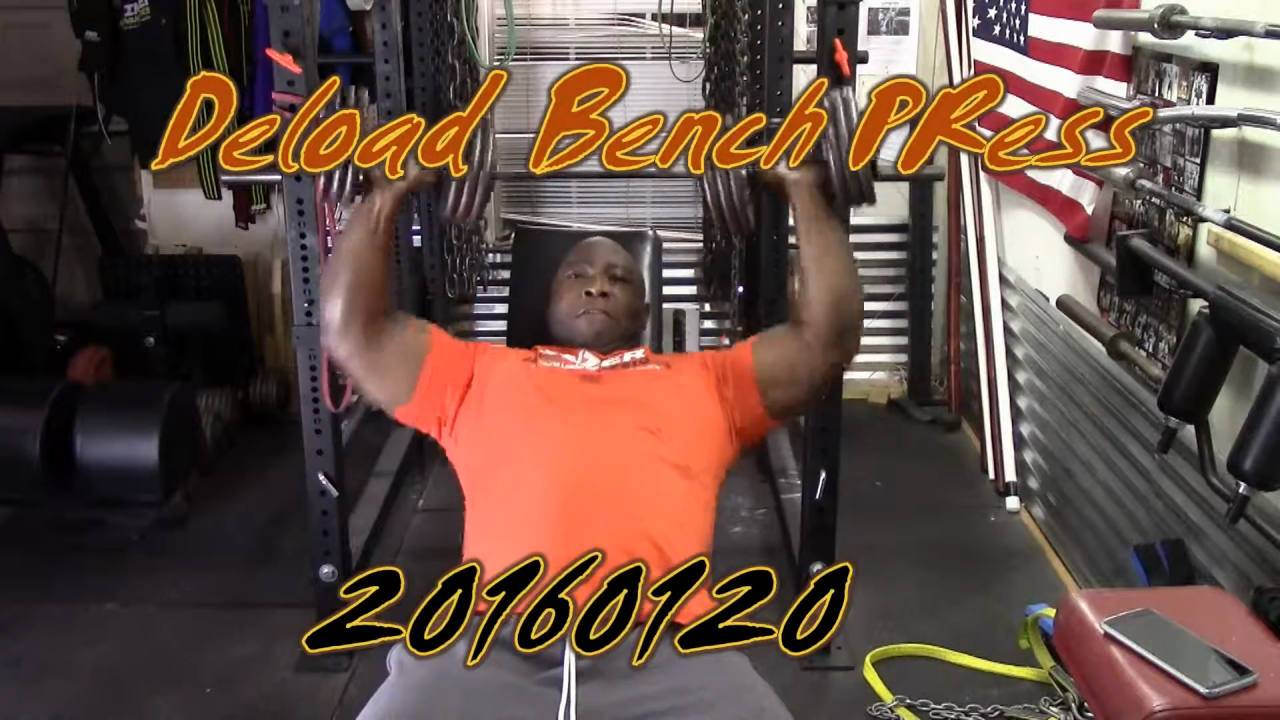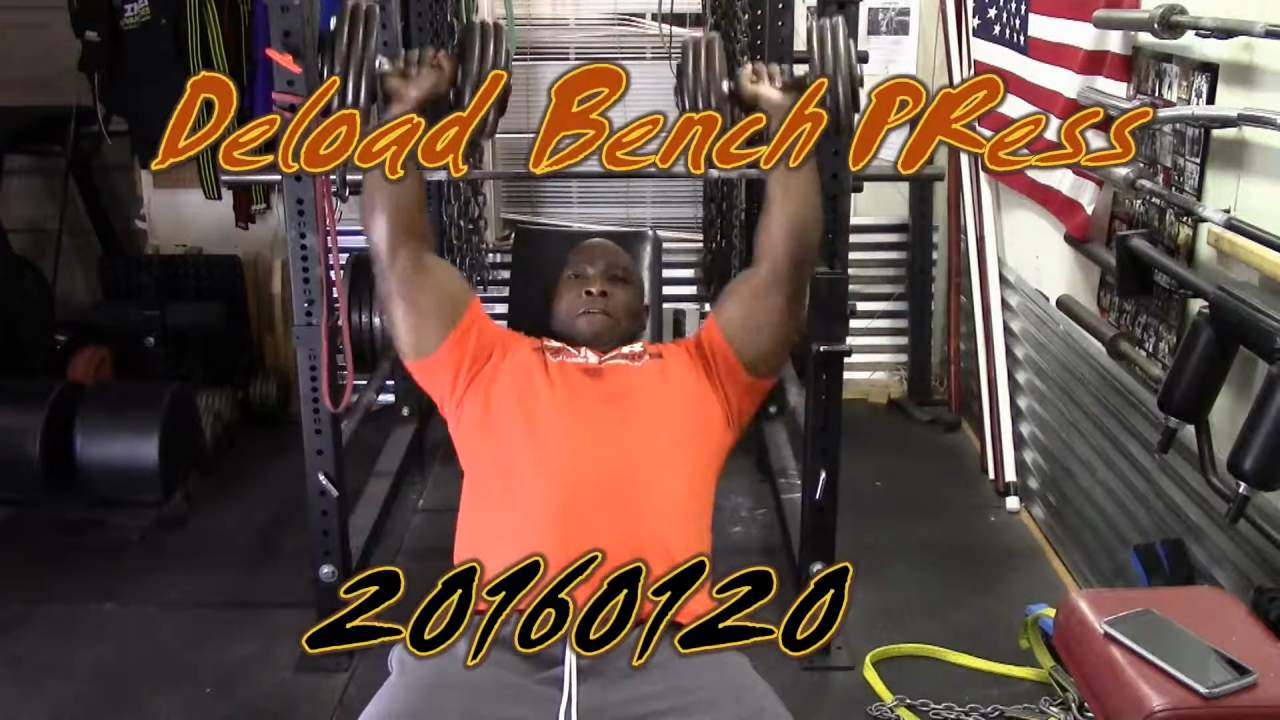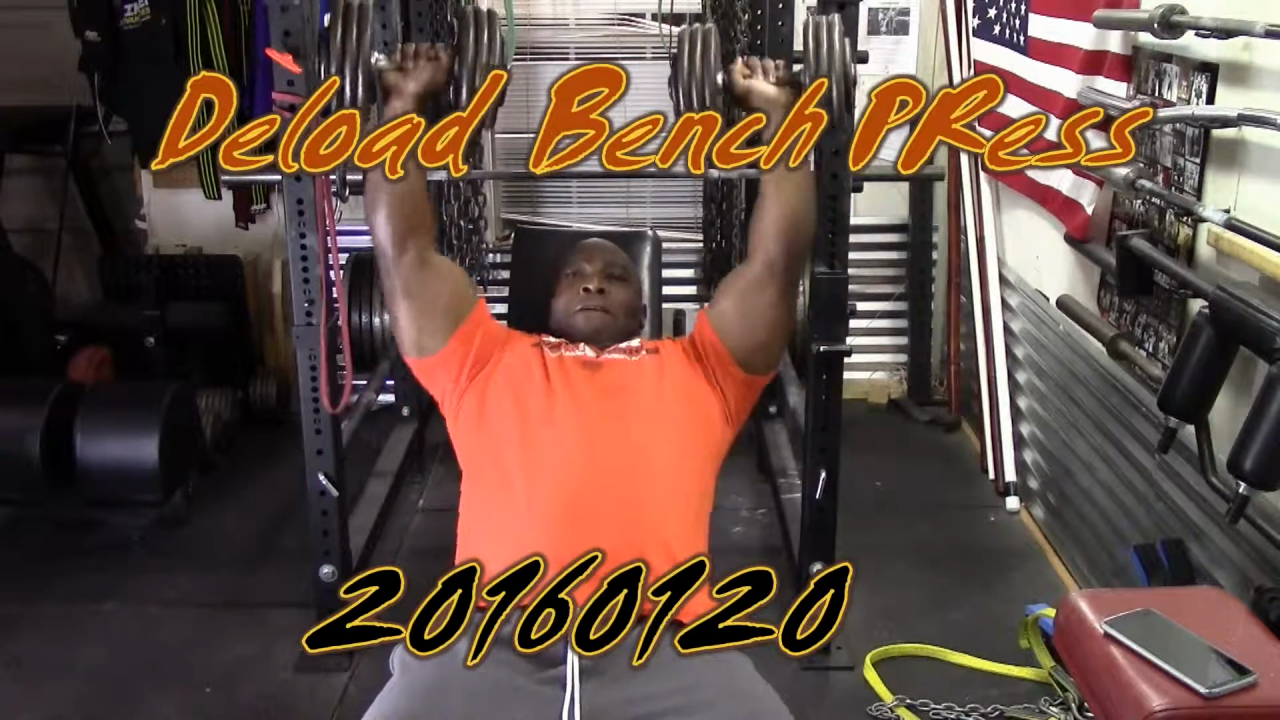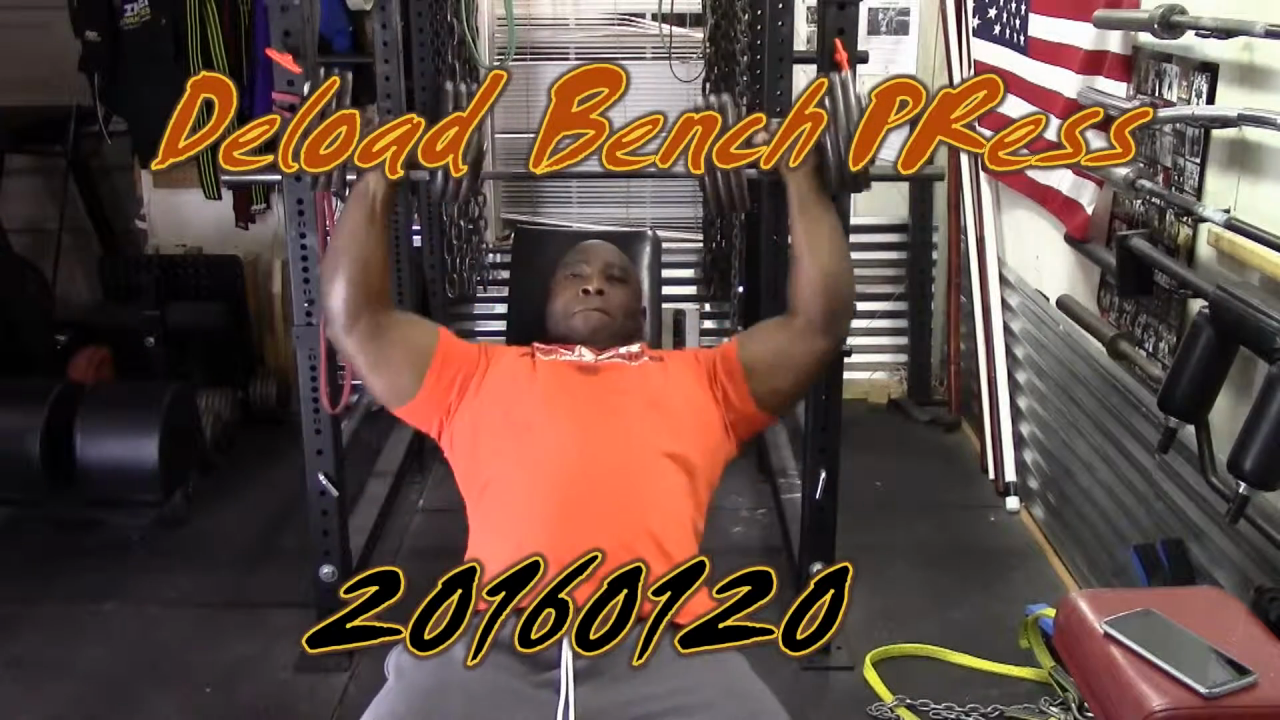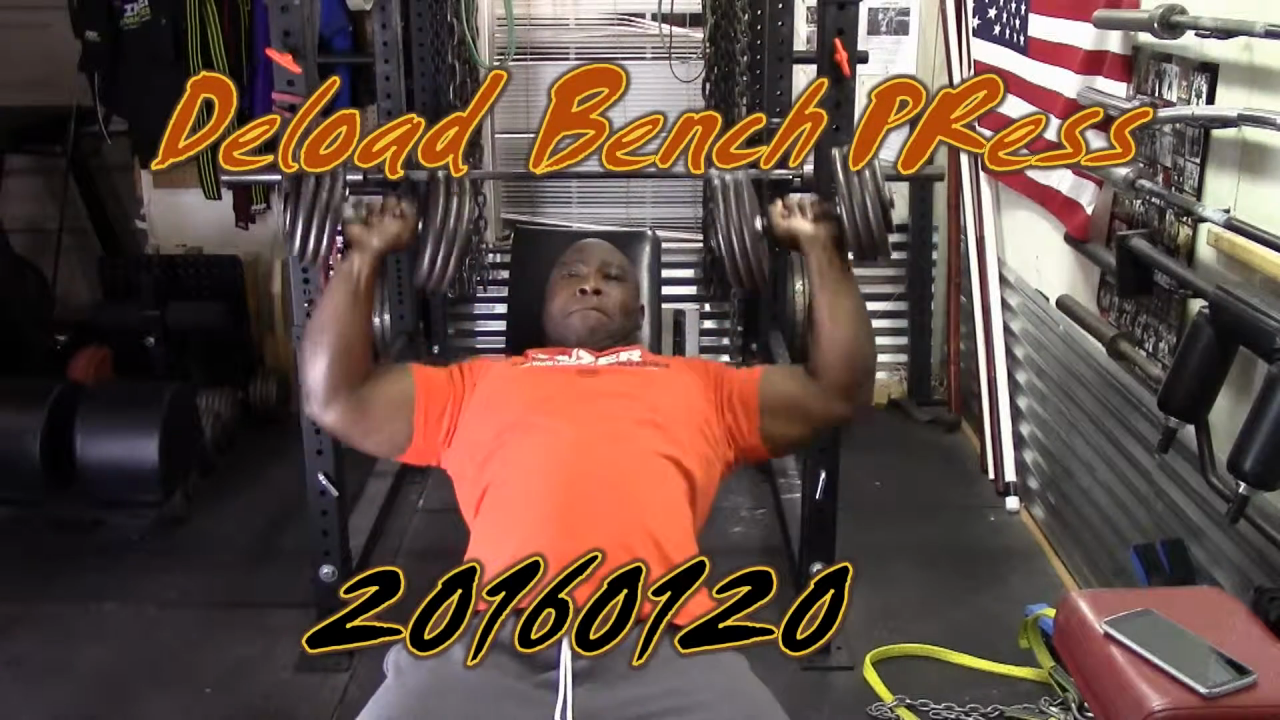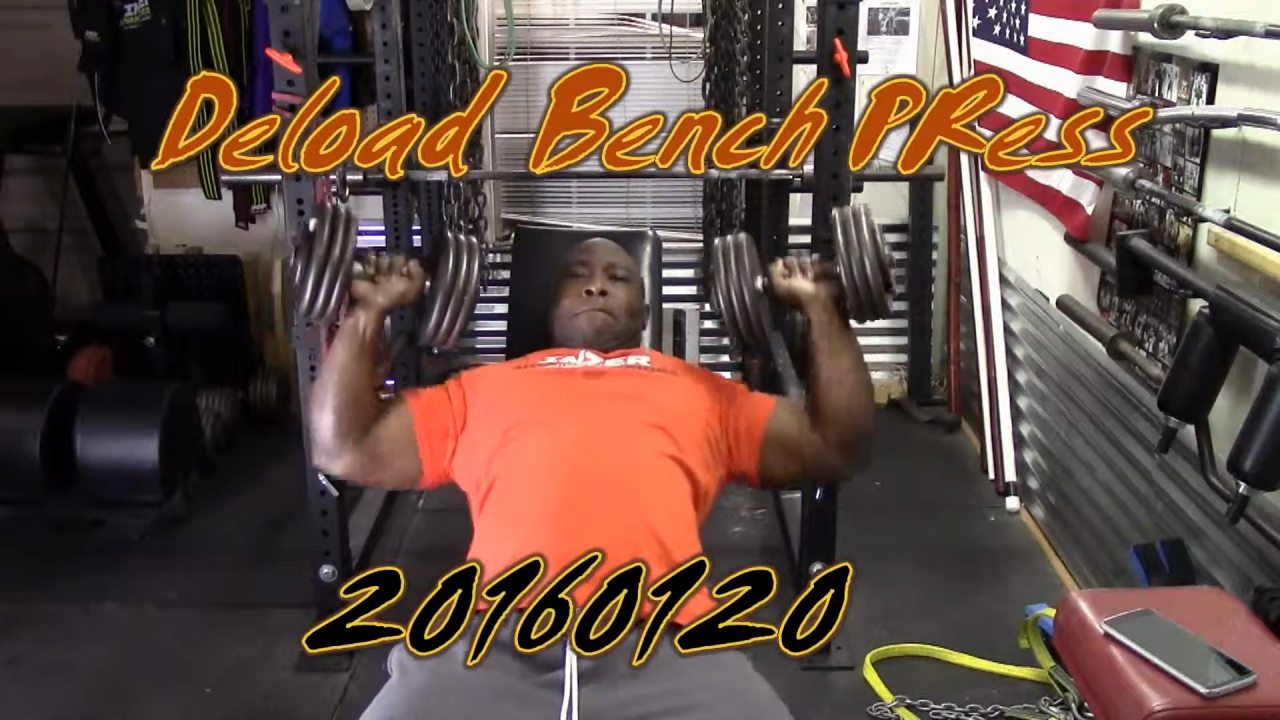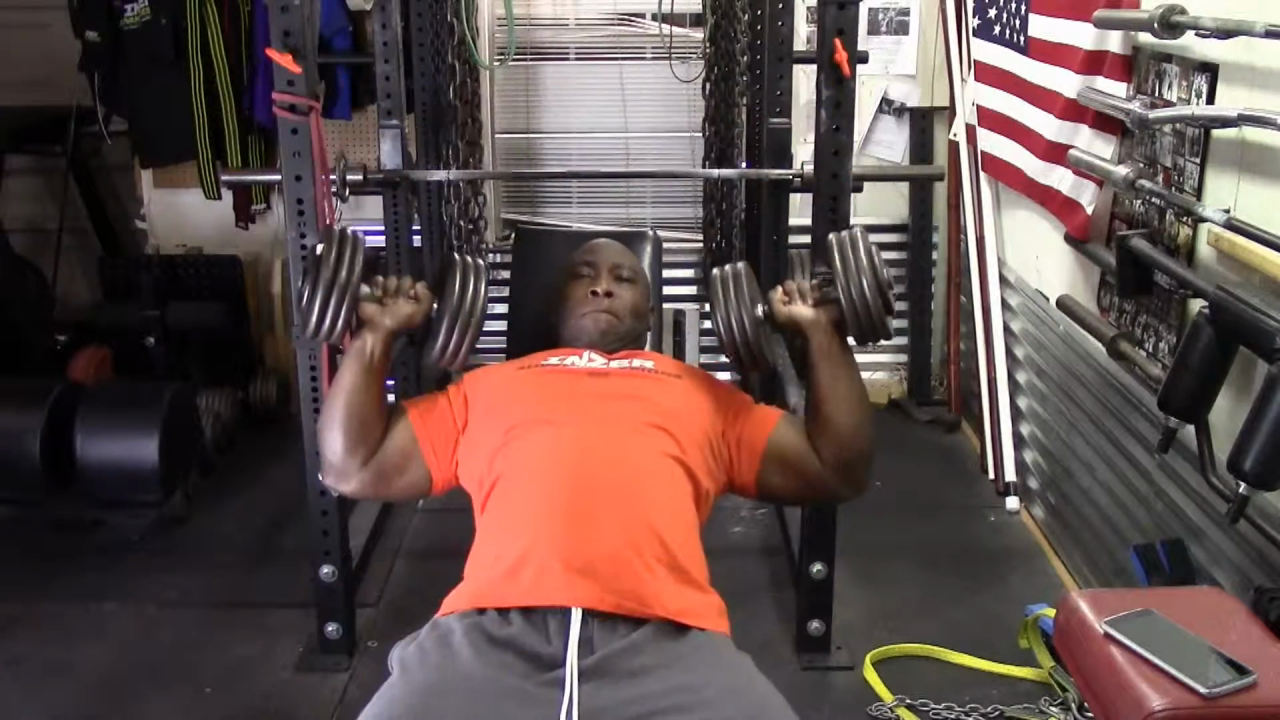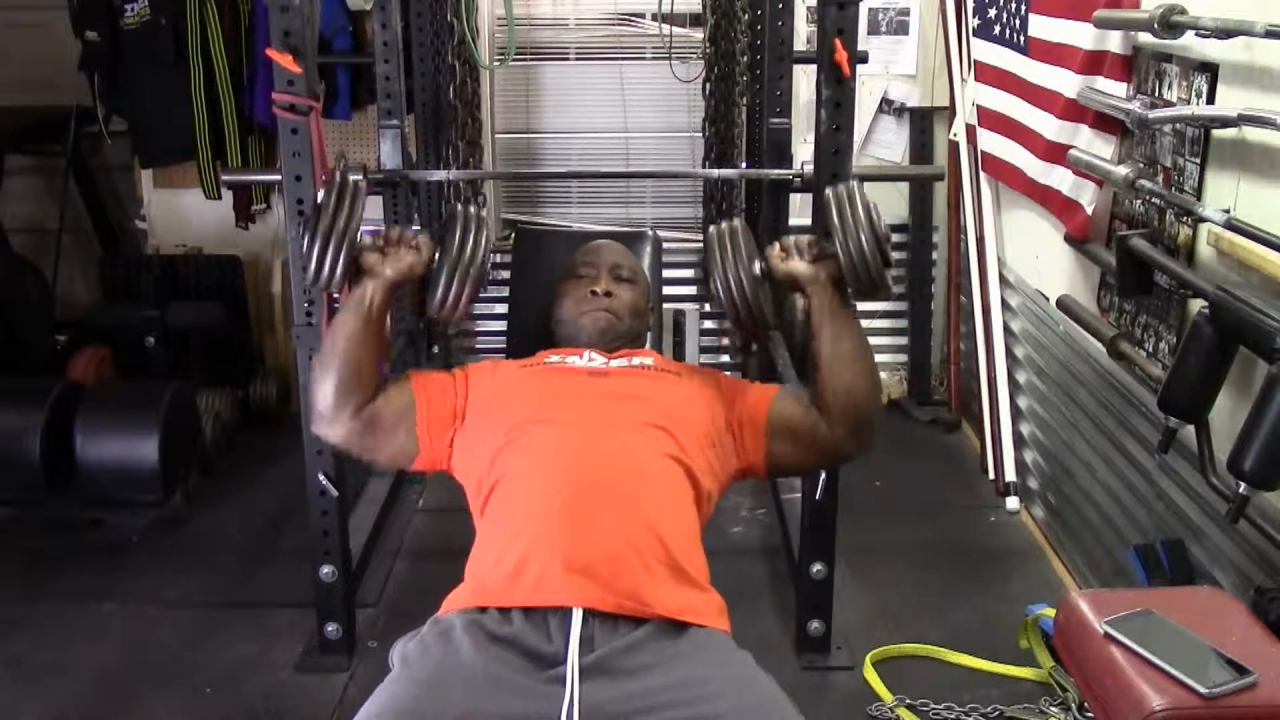
dt=0.2s
person 1, frame 1
left shoulder: (702, 383)
right shoulder: (481, 375)
left elbow: (827, 338)
right elbow: (352, 330)
left wrist: (805, 192)
right wrist: (387, 194)
left hip: (661, 642)
right hip: (494, 639)
person 1, frame 2
left shoulder: (696, 379)
right shoulder: (489, 369)
left elbow: (782, 264)
right elbow: (402, 247)
left wrist: (785, 118)
right wrist: (403, 112)
left hip: (659, 644)
right hip: (492, 641)
person 1, frame 3
left shoulder: (696, 376)
right shoulder: (491, 367)
left elbow: (777, 257)
right elbow: (405, 247)
left wrist: (776, 109)
right wrist: (404, 103)
left hip: (661, 642)
right hip: (493, 639)
person 1, frame 4
left shoulder: (700, 382)
right shoulder: (482, 378)
left elbow: (820, 322)
right elbow: (356, 317)
left wrist: (799, 172)
right wrist: (378, 175)
left hip: (659, 642)
right hip: (495, 640)
person 1, frame 5
left shoulder: (699, 387)
right shoulder: (476, 387)
left elbow: (840, 389)
right elbow: (333, 396)
left wrist: (819, 247)
right wrist: (365, 255)
left hip: (658, 642)
right hip: (491, 640)
person 1, frame 6
left shoulder: (700, 390)
right shoulder: (484, 388)
left elbow: (837, 447)
right elbow: (343, 448)
left wrist: (820, 306)
right wrist: (368, 312)
left hip: (661, 642)
right hip: (493, 637)
person 1, frame 7
left shoulder: (702, 394)
right shoulder: (488, 386)
left elbow: (839, 473)
right elbow: (352, 469)
left wrist: (820, 330)
right wrist: (375, 333)
left hip: (664, 641)
right hip: (491, 633)
person 1, frame 8
left shoulder: (704, 391)
right shoulder: (486, 384)
left elbow: (844, 430)
right elbow: (342, 419)
left wrist: (820, 287)
right wrist: (375, 285)
left hip: (664, 638)
right hip: (493, 630)
